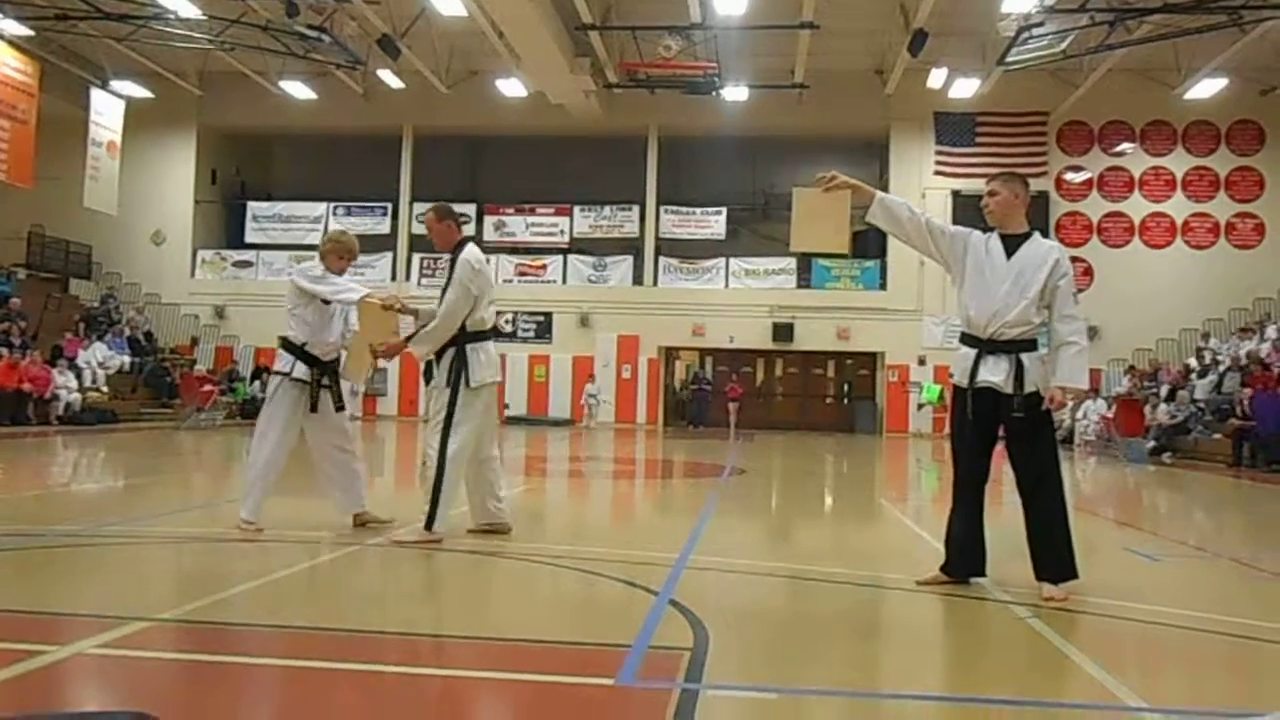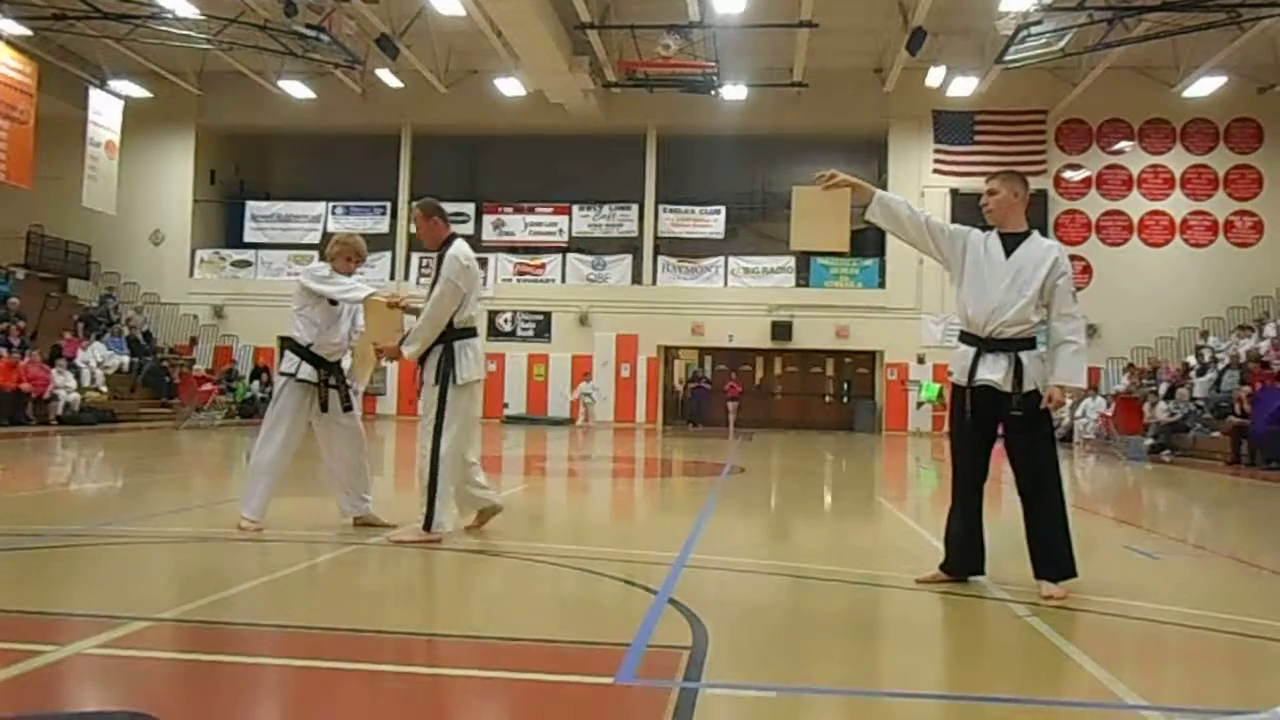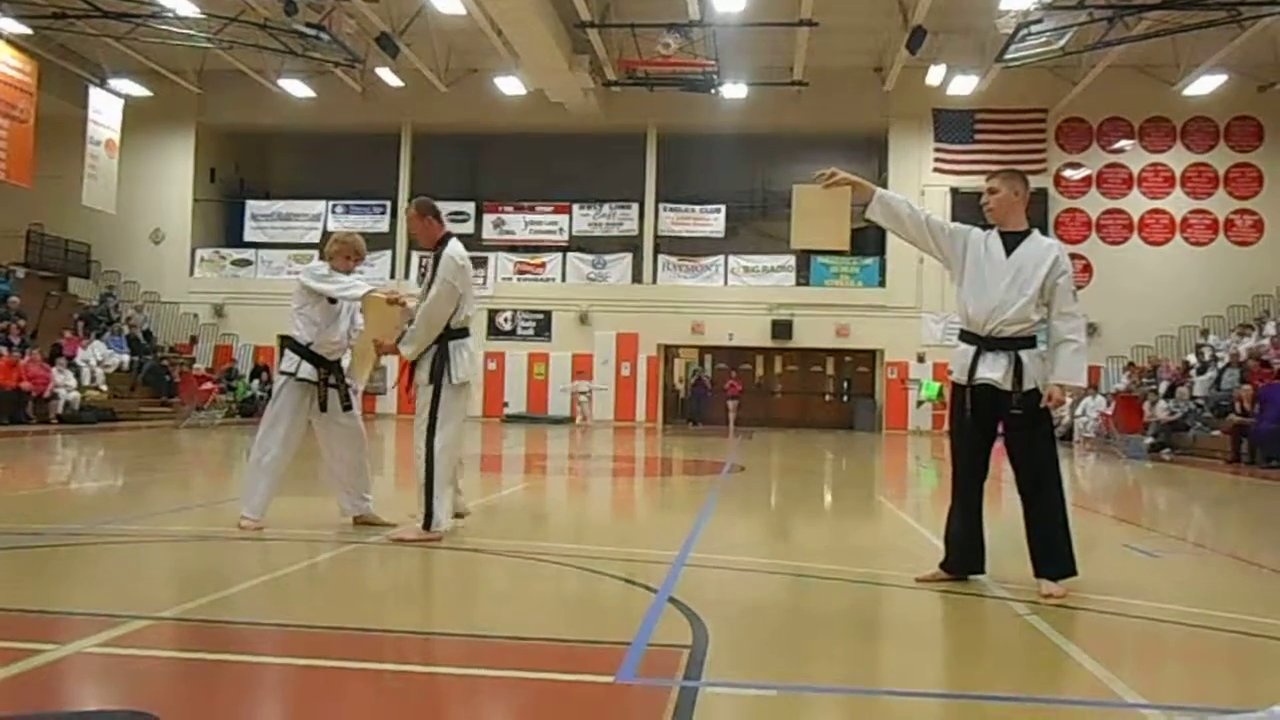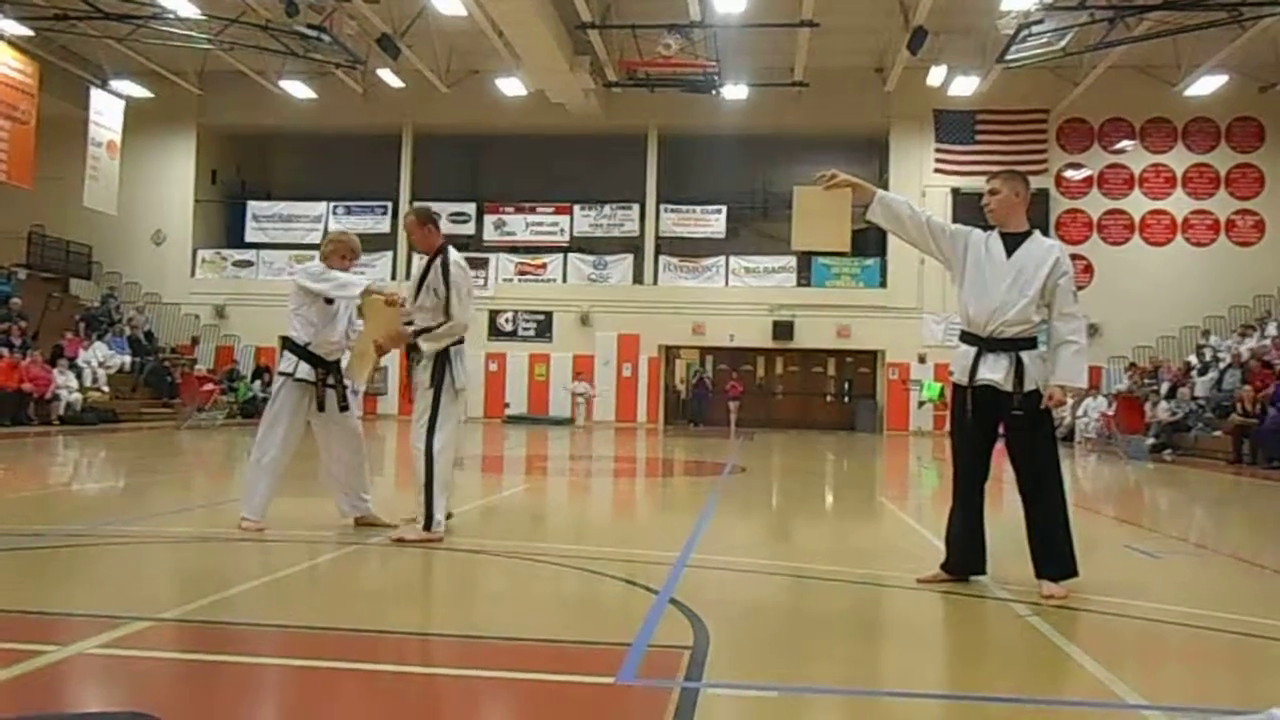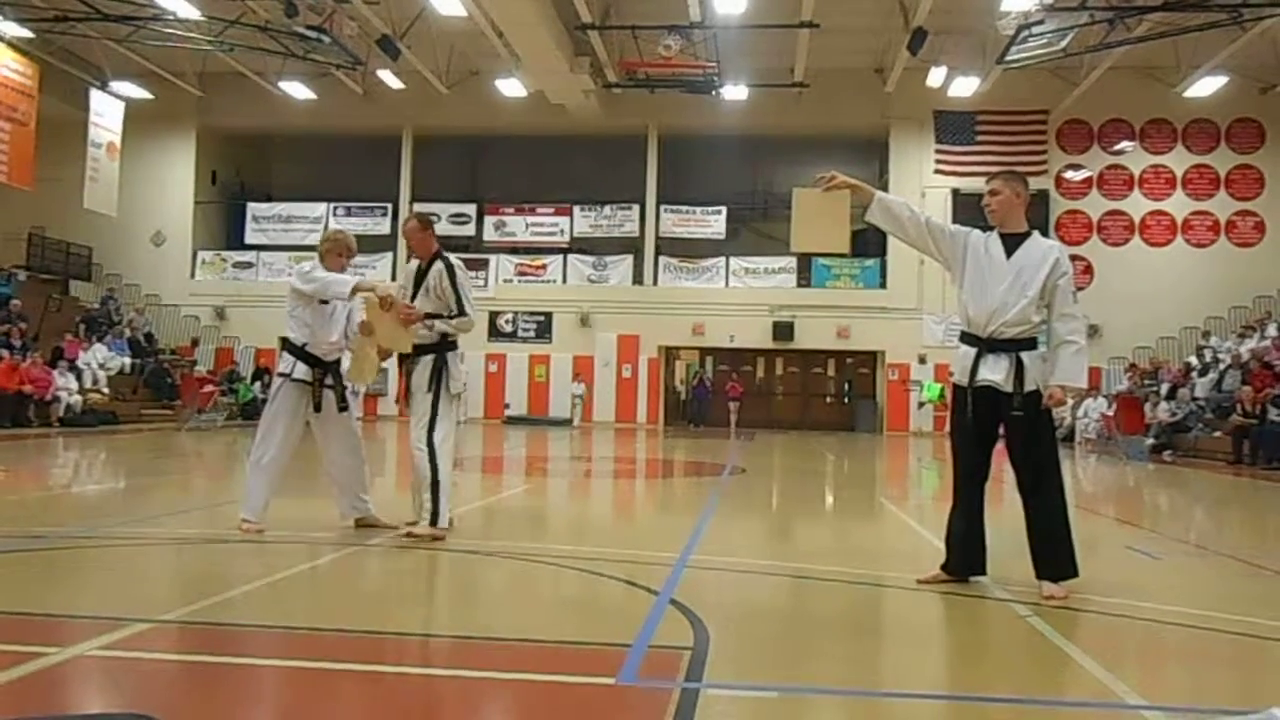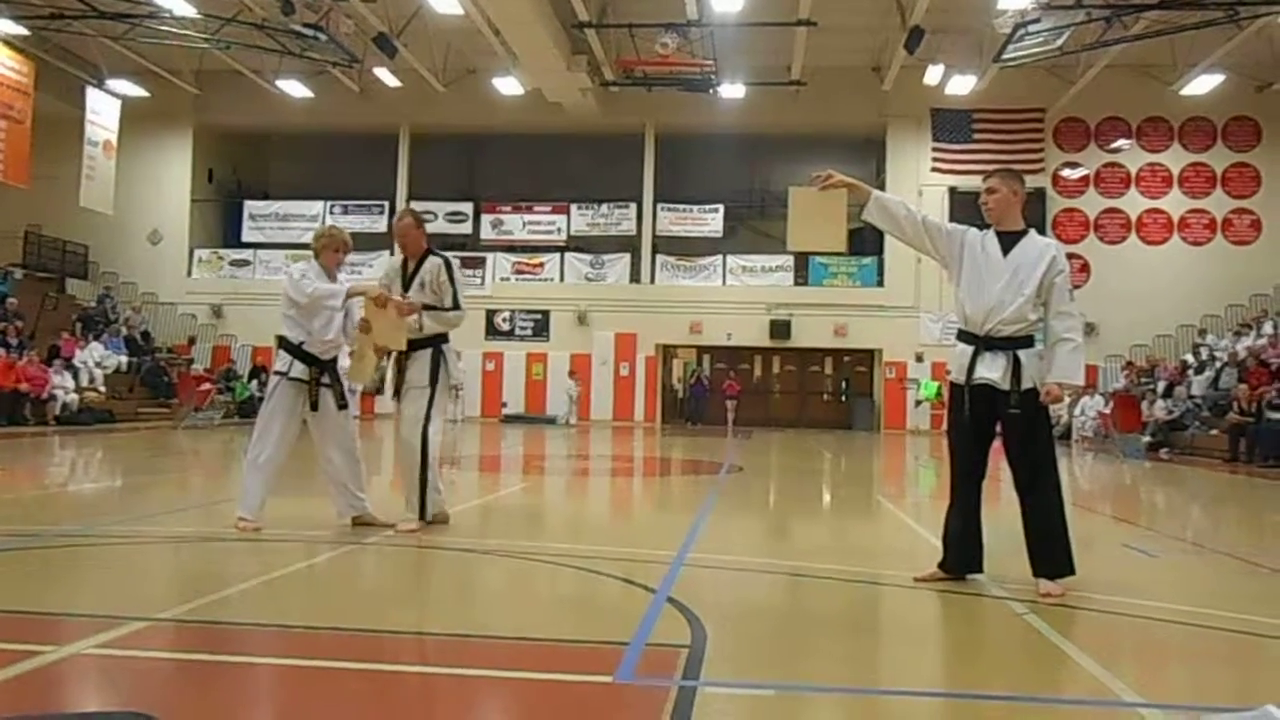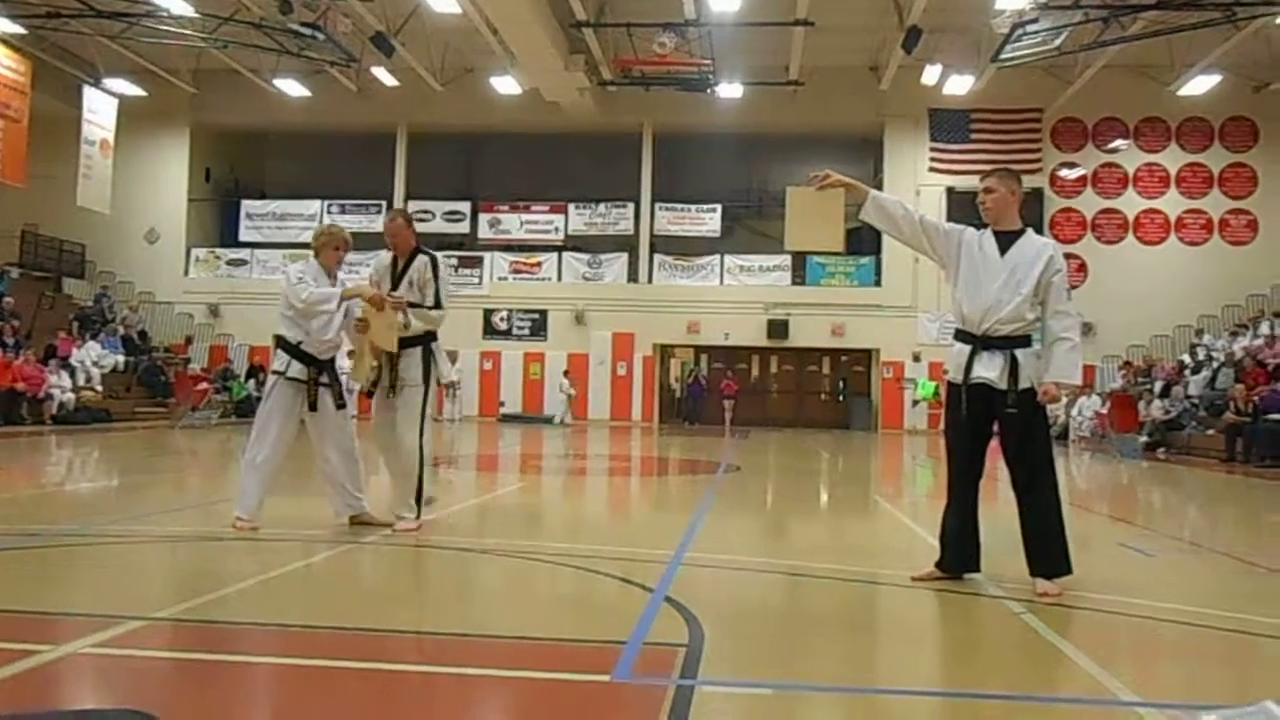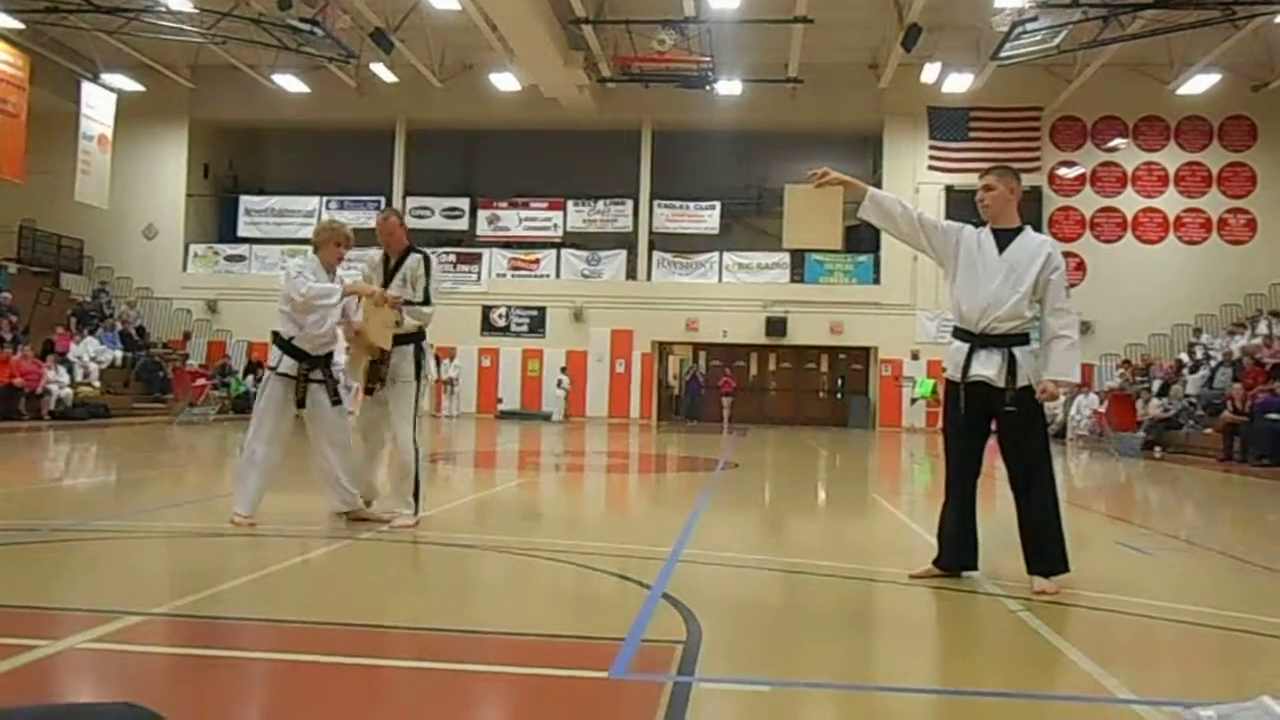
dt=0.2s
person 1, frame 1
left shoulder: (1050, 256)
right shoulder: (967, 245)
left elbow: (1067, 323)
right elbow: (912, 222)
left wrist: (1062, 383)
right wrist: (855, 188)
left hip: (1023, 374)
right hip: (973, 371)
left knee: (1038, 479)
right knee: (967, 476)
left ankle: (1051, 573)
right ankle: (960, 564)
person 1, frame 2
left shoulder: (1049, 254)
right shoulder: (966, 244)
left elbow: (1066, 322)
right elbow: (912, 220)
left wrist: (1060, 381)
right wrist: (856, 186)
left hip: (1023, 373)
right hip: (972, 370)
left knee: (1037, 477)
right knee: (966, 474)
left ankle: (1050, 571)
right ankle: (960, 562)
person 1, frame 3
left shoulder: (1050, 253)
right shoulder: (967, 242)
left elbow: (1066, 321)
right elbow: (912, 219)
left wrist: (1060, 380)
right wrist: (857, 185)
left hip: (1023, 371)
right hip: (973, 368)
left knee: (1037, 476)
right knee: (966, 473)
left ankle: (1050, 570)
right ankle: (960, 561)
person 1, frame 4
left shoulder: (1051, 254)
right shoulder: (968, 244)
left elbow: (1067, 322)
right elbow: (912, 220)
left wrist: (1061, 381)
right wrist: (857, 186)
left hip: (1024, 372)
right hip: (974, 369)
left knee: (1038, 477)
right knee: (967, 474)
left ankle: (1052, 571)
right ankle: (960, 562)
person 1, frame 5
left shoulder: (1051, 255)
right shoulder: (967, 244)
left elbow: (1067, 322)
right elbow: (912, 221)
left wrist: (1061, 381)
right wrist: (856, 188)
left hip: (1024, 372)
right hip: (974, 370)
left knee: (1038, 477)
right knee: (967, 474)
left ankle: (1052, 571)
right ankle: (961, 562)
person 1, frame 6
left shoulder: (1047, 252)
right shoulder: (964, 243)
left elbow: (1064, 320)
right elbow: (909, 220)
left wrist: (1059, 378)
right wrist: (852, 186)
left hip: (1021, 370)
right hip: (971, 368)
left knee: (1035, 475)
right knee: (965, 472)
left ankle: (1048, 569)
right ankle: (958, 561)
person 1, frame 7
left shoulder: (1044, 252)
right shoulder: (961, 242)
left elbow: (1061, 319)
right elbow: (906, 220)
left wrist: (1056, 377)
right wrist: (850, 186)
left hip: (1018, 370)
right hip: (968, 367)
left knee: (1032, 475)
right knee: (962, 472)
left ankle: (1045, 569)
right ankle: (955, 560)
person 1, frame 8
left shoulder: (1043, 249)
right shoulder: (959, 239)
left elbow: (1059, 317)
right elbow: (904, 217)
left wrist: (1054, 376)
right wrist: (848, 183)
left hip: (1016, 368)
right hip: (966, 365)
left knee: (1029, 473)
right knee: (960, 470)
left ankle: (1043, 567)
right ankle: (952, 558)
person 2, frame 1
left shoulder: (465, 261)
right shoulder: (469, 257)
left elbow: (447, 320)
left wrist: (405, 344)
right wrist: (411, 311)
left hip: (465, 361)
right hip: (477, 359)
left knee: (444, 442)
right knee: (481, 445)
left ankle: (431, 526)
right ankle: (494, 516)
person 2, frame 2
left shoulder: (453, 257)
right shoulder: (457, 253)
left elbow: (437, 316)
left wrist: (402, 348)
right wrist: (411, 309)
left hip: (452, 357)
right hip: (460, 354)
left knee: (436, 441)
right knee: (459, 439)
left ankle: (432, 525)
right ankle: (484, 499)
person 2, frame 3
left shoulder: (449, 257)
right shoulder: (448, 253)
left elbow: (434, 315)
left wrist: (399, 346)
left hip: (444, 356)
right hip: (448, 354)
left knee: (432, 439)
right knee: (443, 437)
left ankle: (432, 524)
right ankle: (449, 503)
person 2, frame 4
left shoulder: (450, 265)
right shoulder: (432, 263)
left elbow: (458, 322)
left wrist: (412, 338)
left hip: (441, 362)
right hip: (432, 360)
left knee: (429, 439)
right knee: (435, 438)
left ankle: (431, 524)
right ankle: (435, 509)
person 2, frame 5
left shoulder: (449, 269)
right shoulder: (414, 270)
left elbow: (466, 319)
right elbow: (404, 311)
left wrist: (424, 318)
right wrist: (397, 314)
left hip: (437, 364)
right hip: (418, 363)
left knee: (427, 439)
right knee: (425, 438)
left ankle: (436, 520)
right ankle: (430, 512)
person 2, frame 6
left shoulder: (441, 265)
right shoulder: (393, 268)
left elbow: (457, 314)
right elbow: (383, 307)
left wrist: (418, 310)
right wrist: (382, 307)
left hip: (431, 358)
right hip: (406, 358)
left knee: (417, 434)
right knee: (410, 435)
left ankle: (422, 510)
right ankle: (431, 507)
person 2, frame 7
left shoulder: (429, 263)
right shoulder: (382, 264)
left elbow: (437, 314)
right elbow: (372, 305)
left wrist: (405, 308)
right wrist: (370, 321)
left hip: (418, 356)
right hip: (391, 357)
left knee: (411, 436)
right knee: (384, 431)
left ankle: (410, 510)
right ankle: (417, 494)
person 2, frame 8
left shoulder: (420, 261)
right shoulder: (374, 262)
left elbow: (425, 310)
left wrist: (400, 307)
left hip: (407, 354)
right hip: (378, 353)
left knee: (403, 433)
right knee: (367, 427)
left ankle: (407, 508)
person 3, frame 1
left shoulder: (343, 293)
right shoulder: (305, 274)
left elbow: (351, 333)
right elbow: (336, 288)
right wrist: (376, 299)
left hip: (324, 375)
right hip: (295, 369)
left knee: (339, 442)
right knee: (272, 441)
left ankle: (359, 510)
right ankle: (249, 514)
person 3, frame 2
left shoulder: (351, 297)
right shoulder: (313, 275)
left elbow: (358, 334)
right elbow: (343, 287)
left hip: (331, 375)
right hip: (301, 370)
left knee: (351, 442)
right knee: (277, 441)
left ankle: (360, 511)
right ankle: (251, 513)
person 3, frame 3
left shoulder: (351, 295)
right shoulder: (312, 274)
left elbow: (356, 334)
right elbow: (340, 284)
right wrist: (380, 294)
left hip: (331, 373)
right hip: (300, 369)
left knee: (351, 442)
right knee: (276, 441)
left ankle: (360, 510)
right ankle: (251, 511)
person 3, frame 4
left shoulder: (349, 294)
right shoulder: (308, 274)
left elbow: (354, 335)
right elbow: (335, 280)
right wrist: (379, 290)
left hip: (329, 374)
right hip: (298, 370)
left knee: (348, 442)
right knee: (275, 441)
left ankle: (360, 510)
right ankle: (251, 512)
person 3, frame 5
left shoulder: (346, 294)
right shoulder: (304, 275)
left elbow: (351, 337)
right elbow: (326, 283)
left wrist: (369, 333)
right wrist: (373, 287)
left hip: (328, 374)
right hip: (297, 370)
left knee: (346, 445)
right knee: (274, 443)
left ankle: (360, 512)
right ankle: (251, 514)
person 3, frame 6
left shoulder: (341, 290)
right shoulder: (299, 274)
left elbow: (349, 331)
right elbow: (314, 294)
left wrist: (367, 328)
right wrist: (362, 289)
left hip: (325, 373)
right hip: (294, 369)
left knee: (342, 443)
right knee: (271, 442)
left ankle: (357, 510)
right ankle: (248, 513)
person 3, frame 7
left shoulder: (341, 288)
right shoulder: (297, 273)
left elbow: (351, 326)
right elbow: (308, 299)
right wrist: (356, 292)
left hip: (324, 373)
right hip: (292, 368)
left knee: (340, 443)
right knee: (269, 442)
left ankle: (356, 510)
right ankle: (245, 512)
person 3, frame 8
left shoulder: (338, 283)
right shoulder: (298, 268)
left elbow: (344, 321)
right elbow: (308, 294)
right wrist: (355, 289)
left hip: (319, 369)
right hip: (288, 363)
left knee: (336, 438)
right knee: (265, 438)
left ankle: (352, 505)
right ankle: (243, 508)
